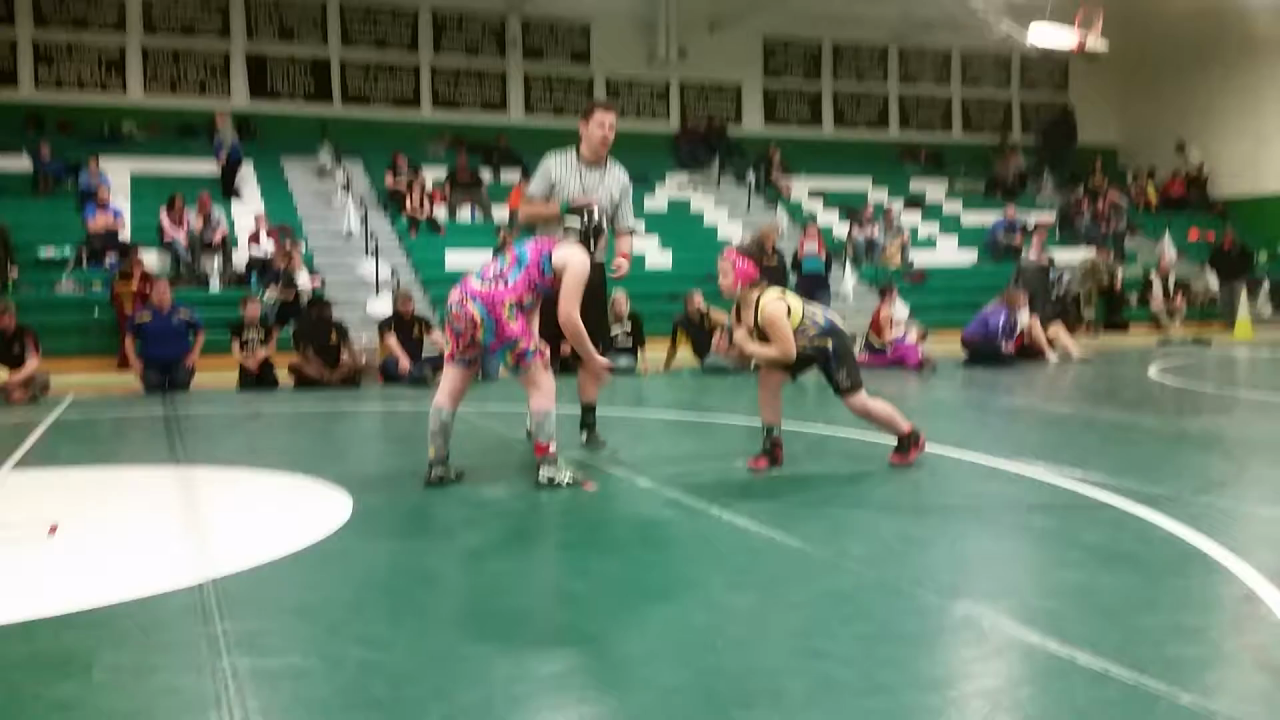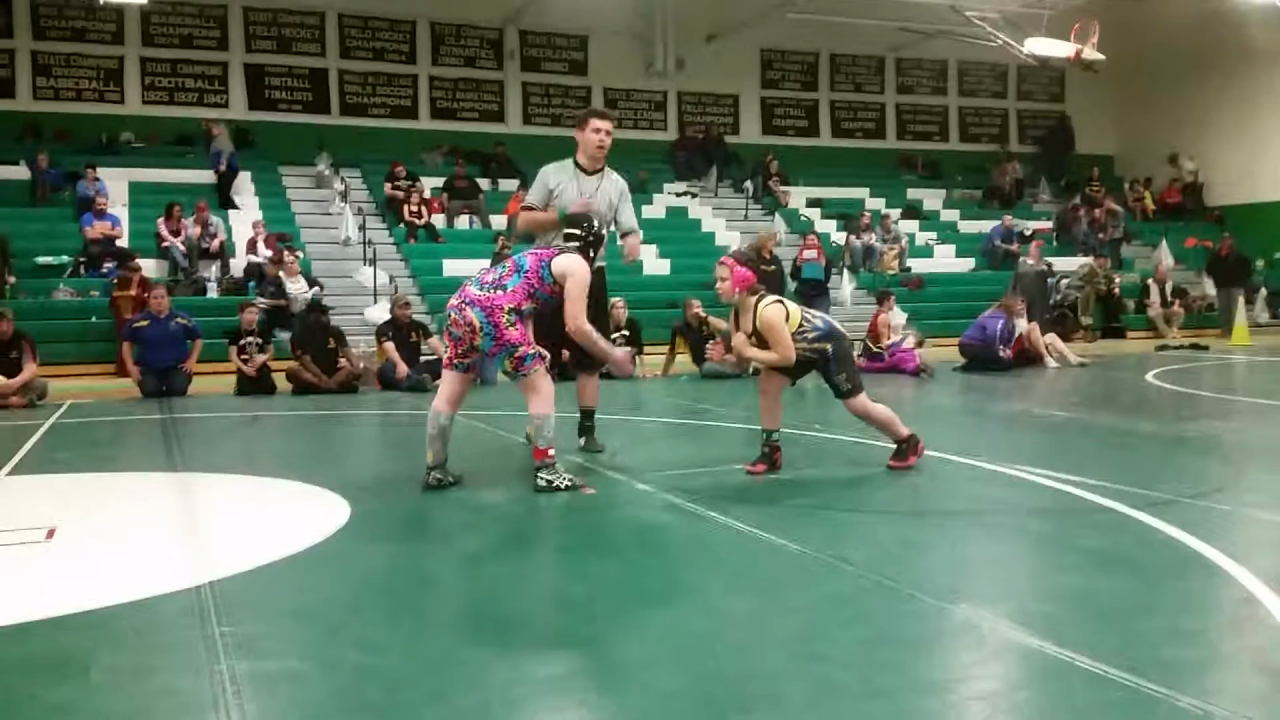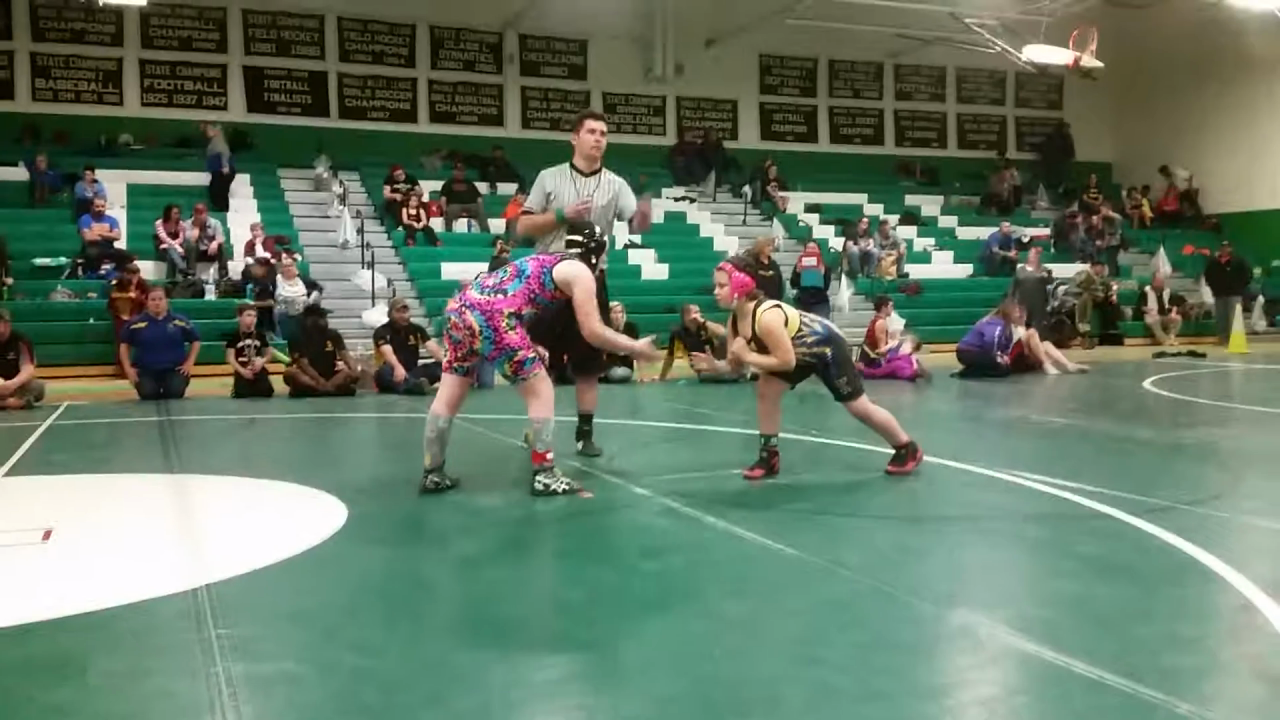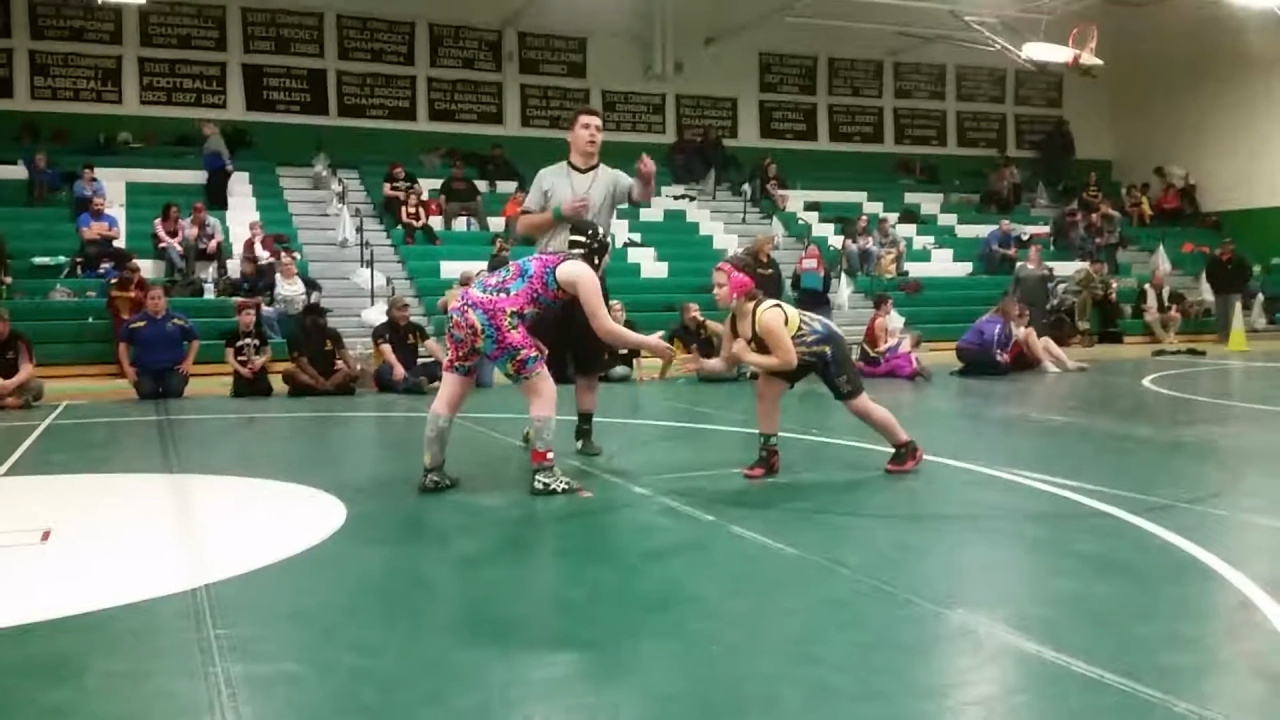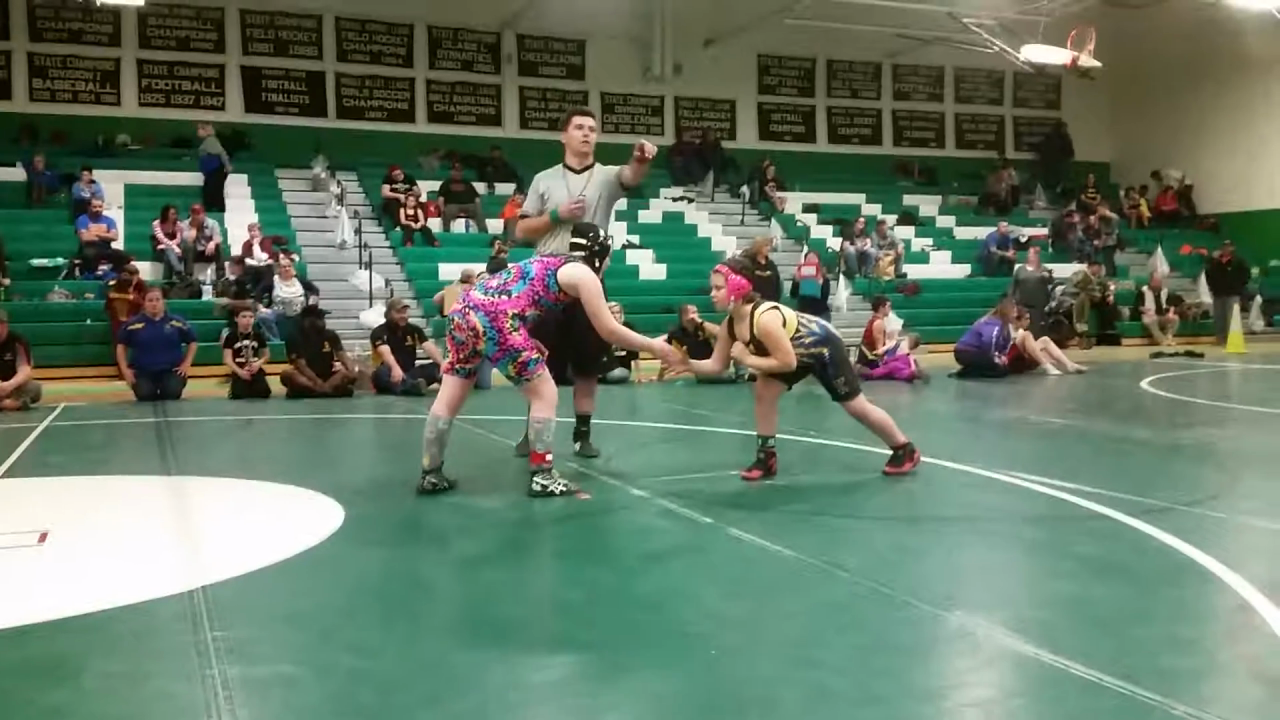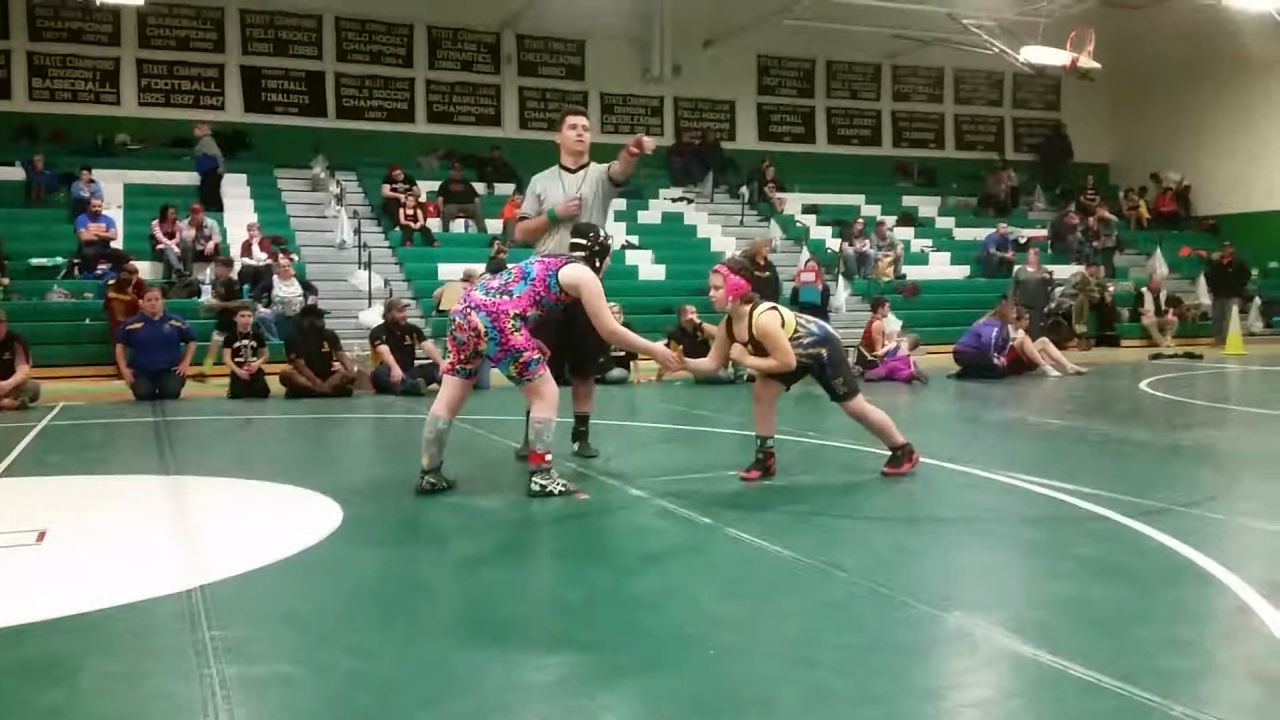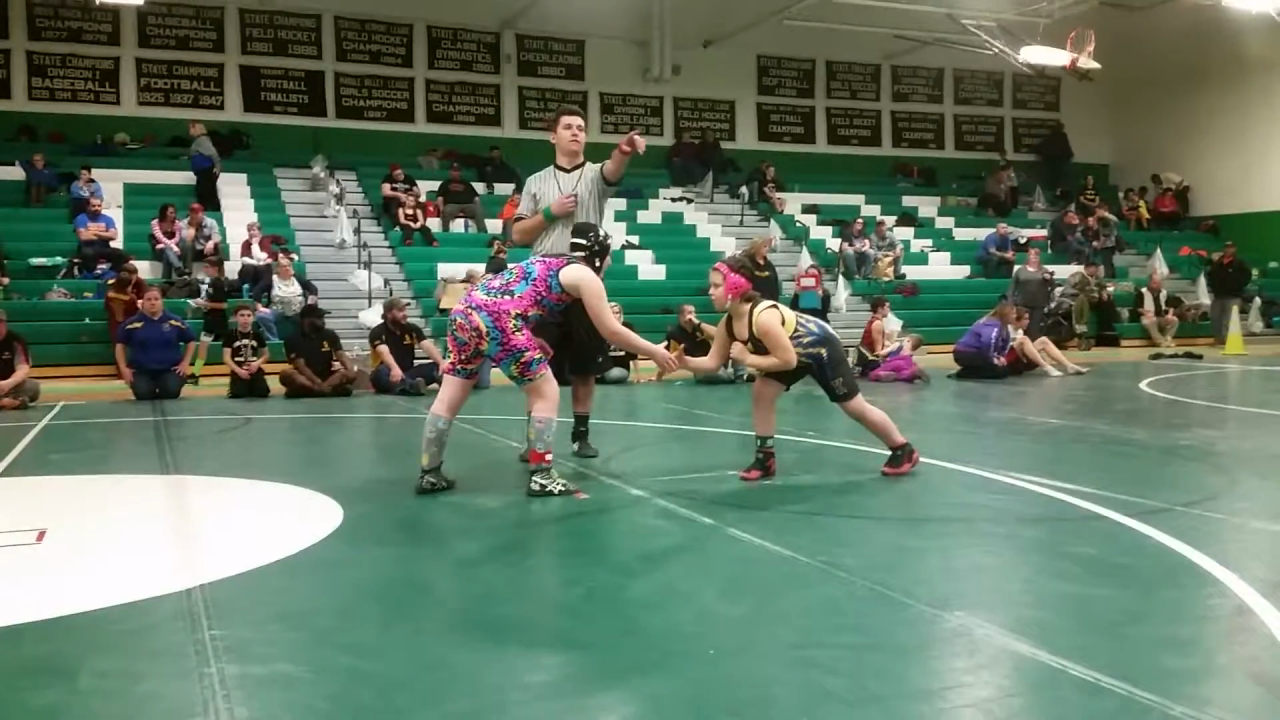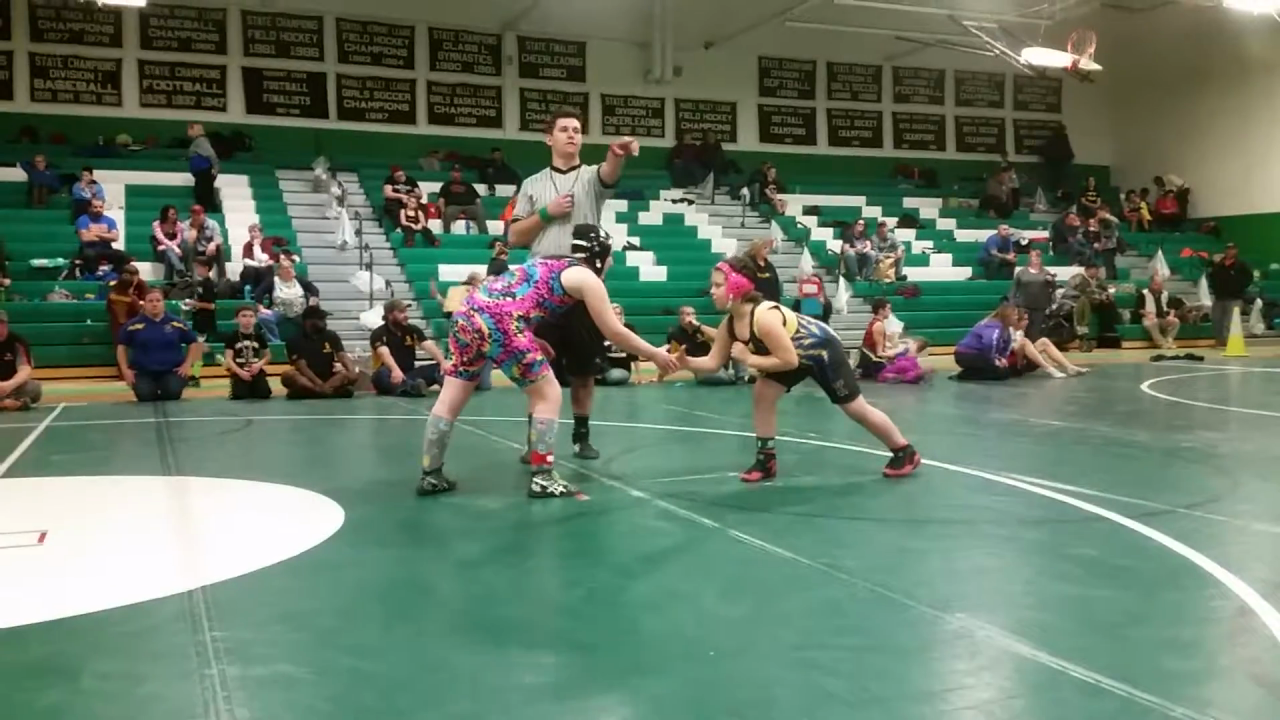
dt=0.1s
person 1, frame 1
left shoulder: (619, 178)
right shoulder: (553, 164)
left elbow: (624, 229)
right elbow: (524, 213)
left wrist: (623, 255)
right wrist: (565, 207)
left hip: (591, 271)
left knee: (591, 351)
left ankle: (588, 424)
person 1, frame 2
left shoulder: (616, 185)
right shoulder: (551, 174)
left elbow: (629, 232)
right elbow: (523, 222)
left wrist: (632, 249)
right wrist: (564, 214)
left hip: (590, 277)
left knee: (590, 359)
left ankle: (586, 429)
person 1, frame 3
left shoulder: (614, 184)
right shoulder: (549, 177)
left elbow: (636, 220)
right elbow: (523, 227)
right wrist: (561, 215)
left hip: (590, 280)
left knee: (589, 364)
left ankle: (585, 434)
person 1, frame 4
left shoulder: (612, 179)
right shoulder: (548, 176)
left elbow: (639, 195)
right elbow: (522, 227)
left wrist: (646, 179)
right wrist: (559, 213)
left knee: (590, 363)
right knee: (543, 360)
left ankle: (584, 433)
person 1, frame 5
left shoulder: (606, 177)
right shoulder: (543, 180)
left elbow: (631, 176)
right elbow: (521, 232)
left wrist: (640, 158)
right wrist: (555, 215)
left knee: (587, 366)
right knee: (541, 362)
left ankle: (582, 435)
person 1, frame 6
left shoulder: (601, 175)
right shoulder: (541, 181)
left elbow: (623, 168)
right elbow: (520, 233)
left wrist: (633, 151)
right wrist: (553, 214)
left knee: (585, 366)
left ankle: (581, 435)
right ankle: (533, 434)
person 1, frame 7
left shoulder: (596, 175)
right shoulder: (536, 182)
left elbow: (615, 169)
right elbow: (517, 235)
left wrist: (624, 150)
right wrist: (549, 212)
left knee: (584, 366)
left ankle: (580, 435)
person 1, frame 8
left shoulder: (593, 177)
right shoulder: (533, 184)
left elbow: (611, 171)
right elbow: (514, 237)
left wrist: (618, 152)
right wrist: (546, 213)
left knee: (583, 368)
left ankle: (581, 436)
person 2, frame 1
left shoulder: (543, 245)
right shoulder: (578, 256)
right elbow: (569, 318)
left wrist: (533, 343)
right wrist: (592, 359)
left hip: (463, 300)
right hip: (493, 310)
left knee: (452, 387)
right knee: (542, 383)
left ankle: (438, 466)
right ankle: (548, 467)
person 2, frame 2
left shoulder: (544, 255)
right shoulder: (578, 265)
right elbow: (577, 325)
left wrist: (530, 349)
right wrist: (612, 355)
left hip: (461, 306)
right hip: (491, 315)
left knee: (450, 392)
right knee: (541, 390)
left ankle: (435, 470)
right ankle: (546, 471)
person 2, frame 3
left shoulder: (545, 261)
right shoulder: (579, 271)
right elbow: (593, 331)
left wrist: (529, 347)
right wrist: (636, 348)
left hip: (461, 309)
right hip: (492, 319)
left knee: (449, 396)
right knee: (541, 393)
left ankle: (433, 473)
right ankle: (544, 475)
person 2, frame 4
left shoulder: (547, 260)
right shoulder: (583, 272)
right elbow: (605, 328)
left wrist: (530, 345)
right wrist: (648, 342)
left hip: (464, 307)
right hip: (494, 318)
left knee: (449, 395)
right knee: (543, 392)
left ankle: (432, 472)
right ankle: (544, 475)
person 2, frame 5
left shoulder: (549, 263)
right shoulder: (582, 274)
right elbow: (608, 330)
left wrist: (529, 343)
right wrist: (653, 346)
left hip: (464, 310)
right hip: (495, 320)
left knee: (449, 397)
right knee: (544, 394)
left ankle: (431, 475)
right ankle: (542, 476)
person 2, frame 6
left shoulder: (549, 263)
right shoulder: (584, 275)
right elbow: (610, 331)
left wrist: (530, 342)
right wrist: (653, 350)
left hip: (465, 310)
right hip: (496, 320)
left knee: (449, 397)
right knee: (545, 394)
left ankle: (429, 474)
right ankle: (541, 476)
person 2, frame 7
left shoulder: (549, 263)
right shoulder: (584, 275)
right elbow: (611, 331)
left wrist: (532, 341)
right wrist: (654, 352)
left hip: (466, 312)
right hip: (497, 321)
left knee: (449, 397)
right knee: (546, 394)
left ankle: (429, 474)
right ankle: (541, 477)
person 2, frame 8
left shoulder: (550, 264)
right shoulder: (586, 277)
right elbow: (614, 332)
left wrist: (533, 342)
right wrist: (655, 354)
left hip: (468, 314)
right hip: (499, 323)
left knee: (451, 399)
right knee: (548, 396)
left ankle: (430, 475)
right ankle: (542, 478)
person 3, frame 1
left shoulder: (770, 306)
right shoulder: (738, 310)
left elbow: (788, 353)
right elbow: (746, 351)
left wrist: (749, 346)
right wrist: (731, 348)
left hip: (829, 339)
right hip: (803, 341)
left knee: (856, 402)
right knee: (767, 379)
left ankle: (910, 437)
right ankle: (772, 447)
person 3, frame 2
left shoulder: (768, 312)
right shoulder: (736, 315)
left elbow: (787, 357)
right elbow: (743, 358)
left wrist: (748, 351)
right wrist: (723, 356)
left hip: (829, 342)
right hip: (801, 346)
left knee: (858, 404)
right knee: (767, 385)
left ankle: (909, 442)
right ankle: (771, 452)
person 3, frame 3
left shoulder: (767, 316)
right shoulder: (734, 322)
left elbow: (786, 361)
right elbow: (734, 364)
left wrist: (748, 356)
right wrist: (711, 364)
left hip: (827, 347)
right hip: (801, 351)
left knee: (858, 406)
right knee: (766, 390)
left ankle: (907, 448)
right ankle: (769, 457)
person 3, frame 4
left shoulder: (767, 316)
right shoulder: (732, 322)
left elbow: (788, 361)
right elbow: (726, 362)
left wrist: (748, 356)
right wrist: (702, 364)
left hip: (826, 345)
right hip: (800, 350)
left knee: (858, 405)
right knee: (765, 390)
left ankle: (907, 447)
right ankle: (768, 456)
person 3, frame 5
left shoulder: (765, 319)
right shoulder: (729, 325)
left elbow: (787, 362)
right elbow: (717, 365)
left wrist: (747, 359)
right wrist: (688, 364)
left hip: (823, 346)
right hip: (798, 351)
left knee: (856, 405)
right knee: (763, 392)
left ankle: (905, 449)
right ankle: (766, 458)
person 3, frame 6
left shoulder: (764, 319)
right shoulder: (727, 325)
left elbow: (787, 362)
right elbow: (712, 363)
left wrist: (747, 360)
right wrist: (685, 363)
left hip: (822, 347)
right hip: (796, 351)
left knee: (855, 406)
right knee: (762, 392)
left ankle: (903, 450)
right ankle: (765, 459)
person 3, frame 7
left shoulder: (763, 317)
right shoulder: (727, 324)
left elbow: (788, 360)
right elbow: (712, 362)
left wrist: (748, 359)
right wrist: (684, 362)
left hip: (821, 348)
right hip: (796, 351)
left knee: (854, 406)
right knee: (762, 392)
left ankle: (903, 450)
right ankle: (765, 459)
person 3, frame 8
left shoulder: (765, 318)
right shoulder: (729, 324)
left elbow: (789, 360)
right elbow: (713, 362)
left wrist: (749, 359)
right wrist: (685, 362)
left hip: (823, 350)
right hip: (797, 353)
left knee: (855, 408)
right knee: (763, 394)
left ankle: (905, 451)
right ankle: (766, 460)
